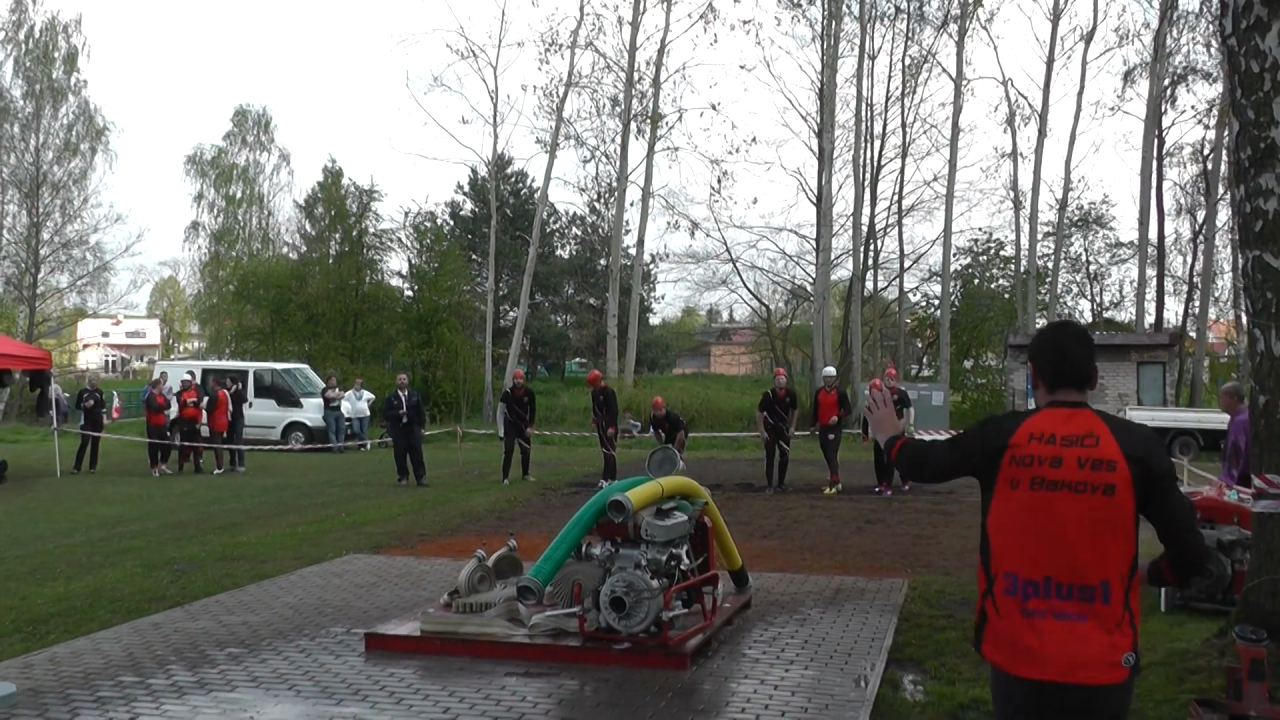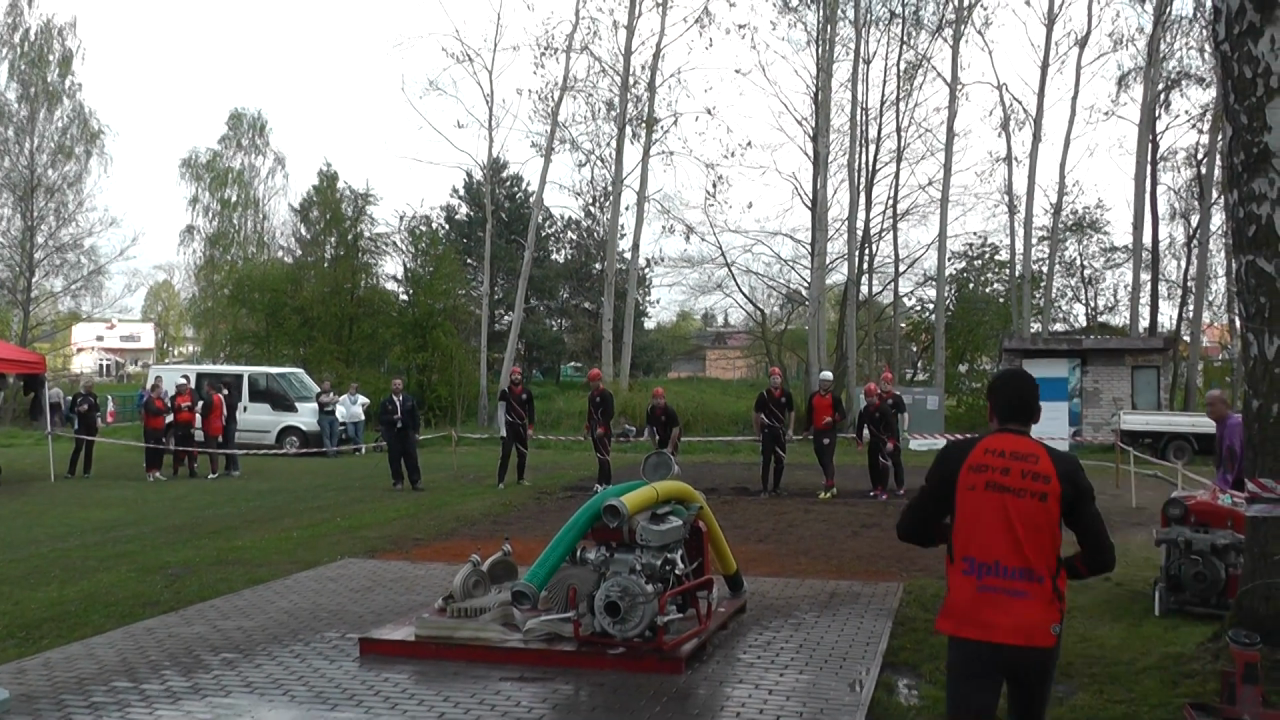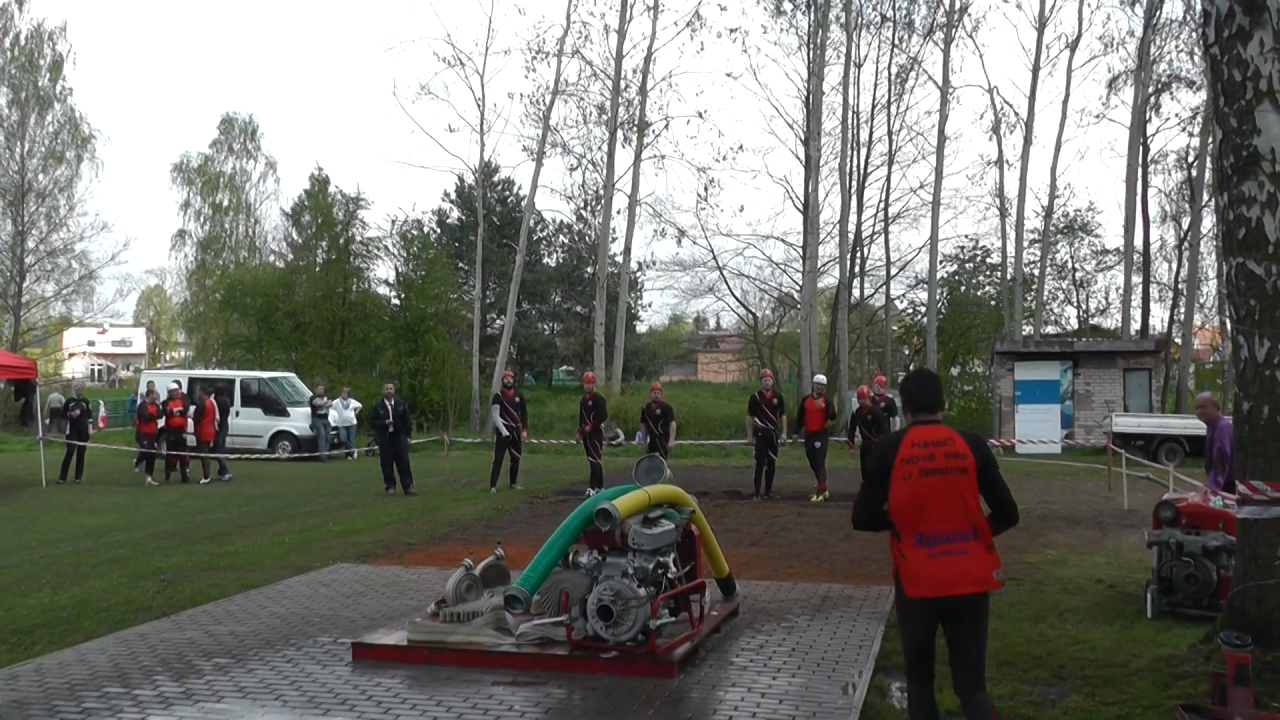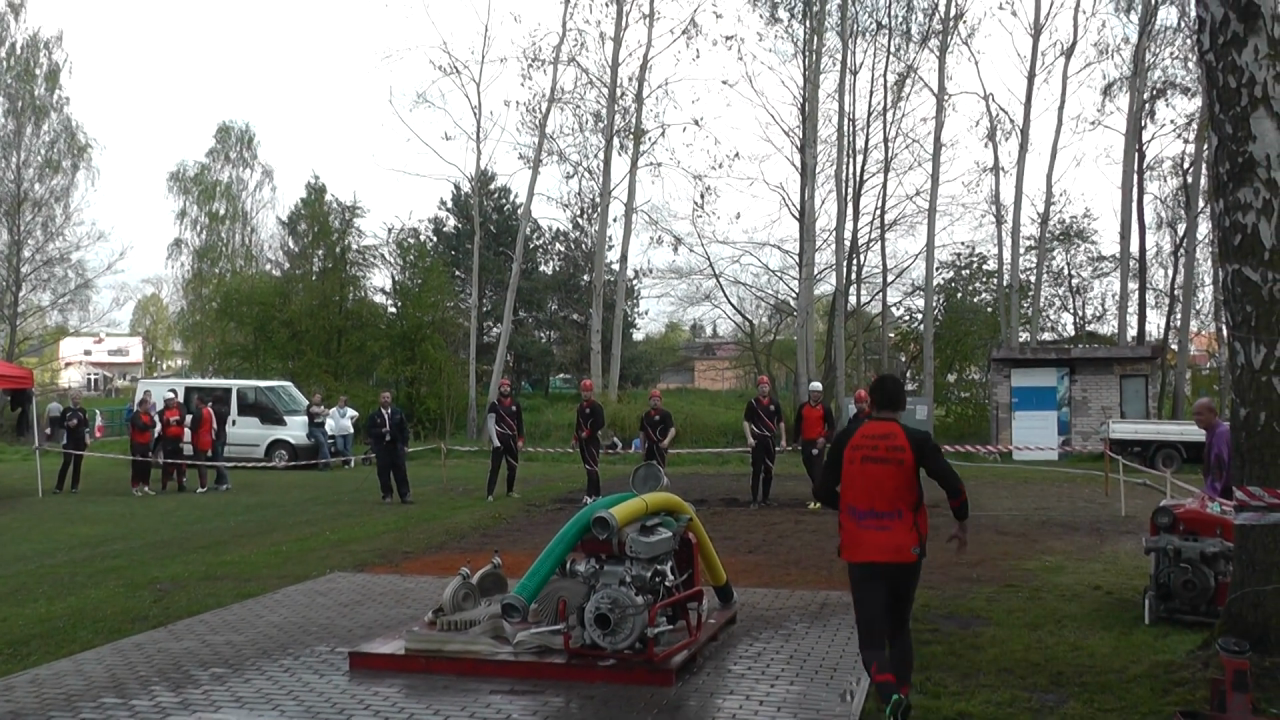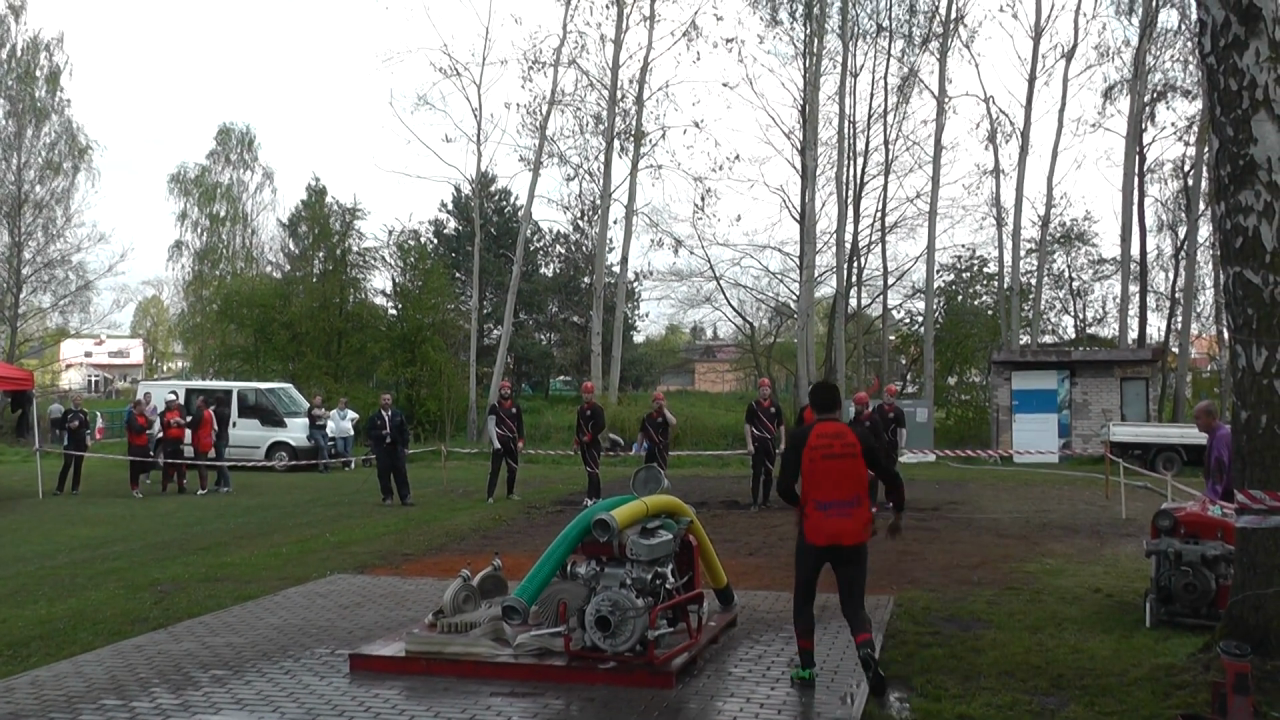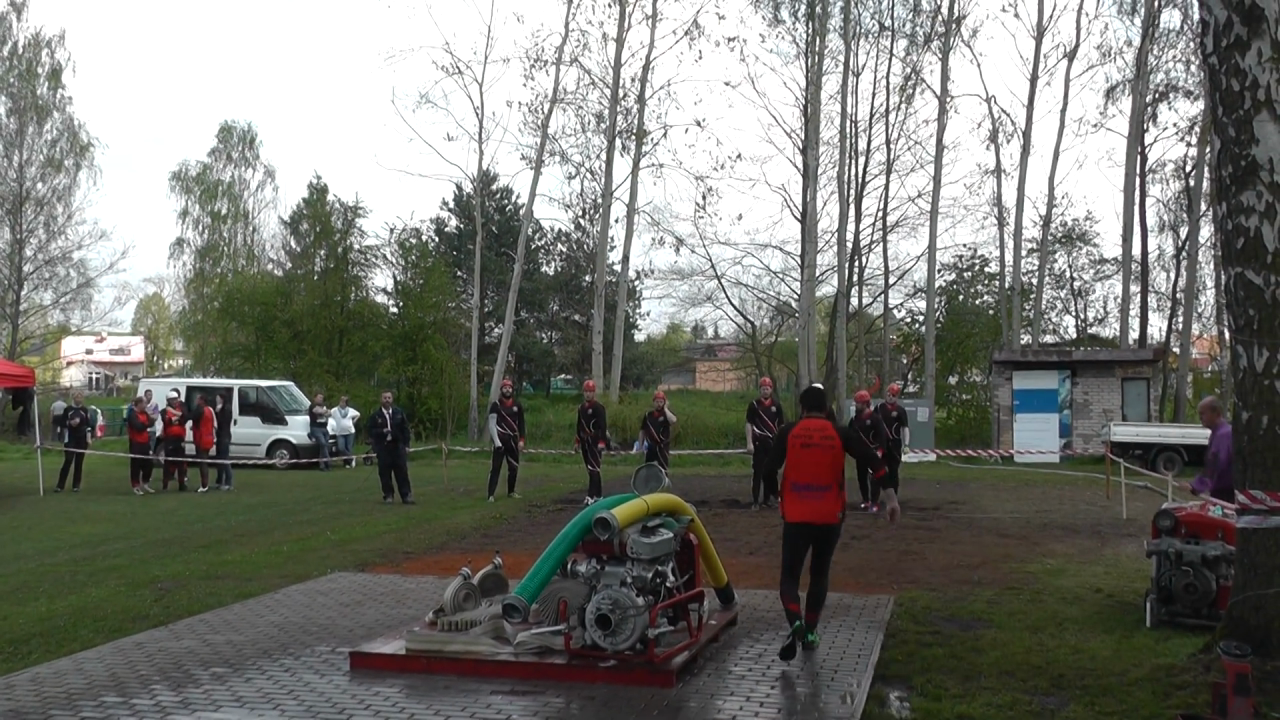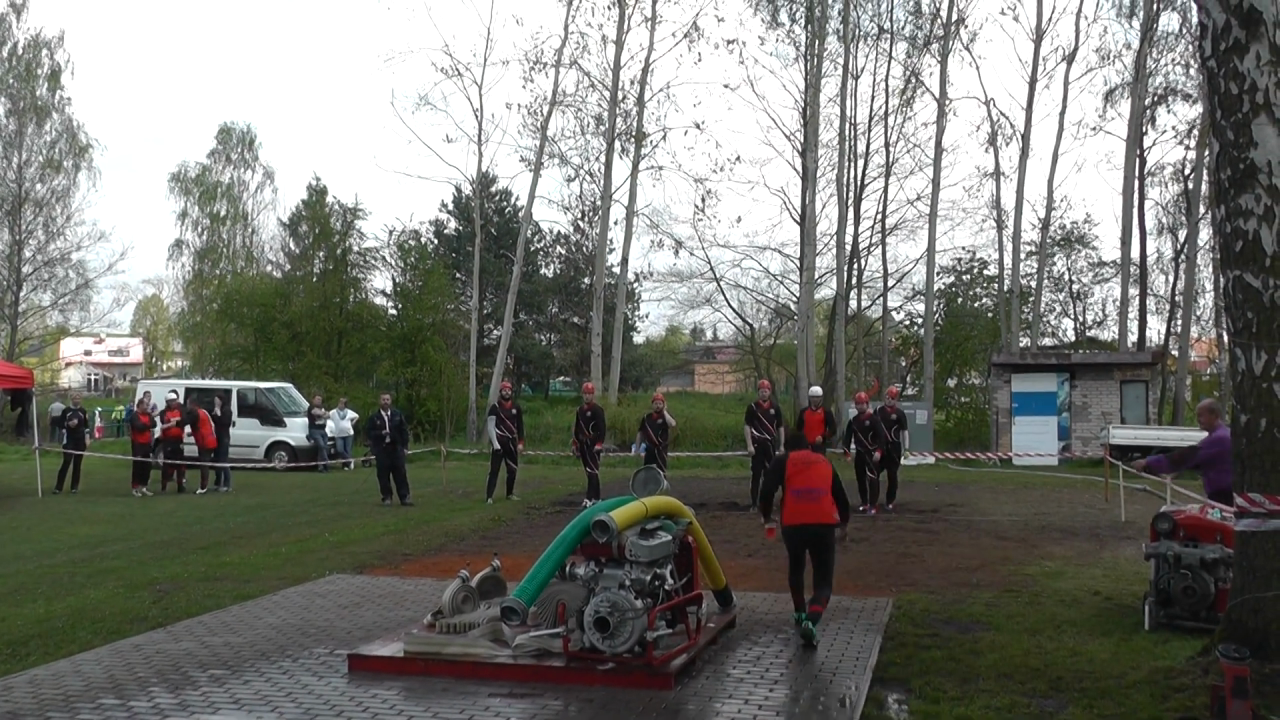
dt=0.4s
person 1, frame 1
left shoulder: (1001, 436)
right shoulder: (1136, 445)
left elbow: (925, 463)
right elbow: (1191, 555)
left wrist: (889, 436)
right wrist: (1149, 574)
left hip: (1021, 661)
right hip: (1105, 667)
person 1, frame 2
left shoulder: (958, 457)
right shoulder: (1063, 468)
left elbow: (910, 529)
right elbow: (1102, 557)
left hip: (971, 628)
right hip: (1038, 633)
person 1, frame 3
left shoulder: (889, 449)
right shoulder: (972, 446)
left elbow: (862, 518)
right elbow: (1008, 514)
left hip: (916, 585)
right hip: (971, 582)
left knee: (920, 676)
right knee: (972, 685)
person 1, frame 4
left shoulder: (847, 439)
right shoulder: (917, 440)
left elbow: (823, 492)
right elbow: (952, 485)
right wrist: (962, 525)
left hip: (861, 553)
right hip: (905, 552)
left knee: (872, 638)
right knee: (899, 629)
person 1, frame 5
left shoulder: (800, 439)
right shoulder: (859, 439)
left elbow: (783, 487)
right elbow: (892, 480)
right wrist: (898, 516)
left hip: (814, 536)
right hip: (854, 536)
left knee: (803, 599)
right knee: (854, 607)
left ankle: (806, 669)
right ankle: (866, 653)
person 1, frame 6
left shoulder: (789, 433)
right shoulder: (841, 433)
left elbow: (770, 470)
right elbow: (873, 460)
left wrist: (781, 495)
right wrist: (890, 495)
left hip: (796, 516)
right hip: (830, 517)
left knee: (789, 577)
right knee: (819, 573)
left ankle: (795, 625)
right ankle: (809, 633)
person 1, frame 7
left shoulder: (783, 461)
right shoulder: (825, 462)
left elbow: (766, 493)
right elbow: (841, 500)
left wrist: (767, 517)
right wrist: (843, 525)
left hip: (793, 524)
right hip: (824, 525)
left knee: (796, 566)
right knee: (823, 584)
left ankle: (800, 613)
right ankle: (809, 621)
